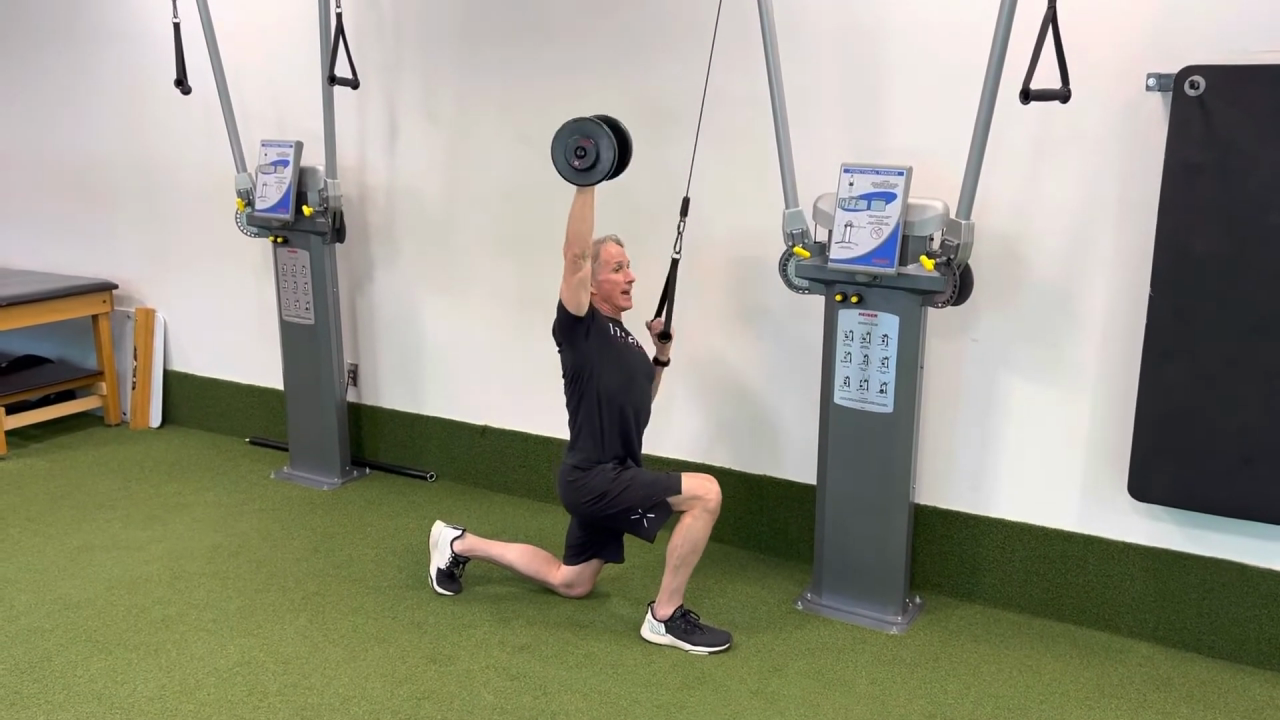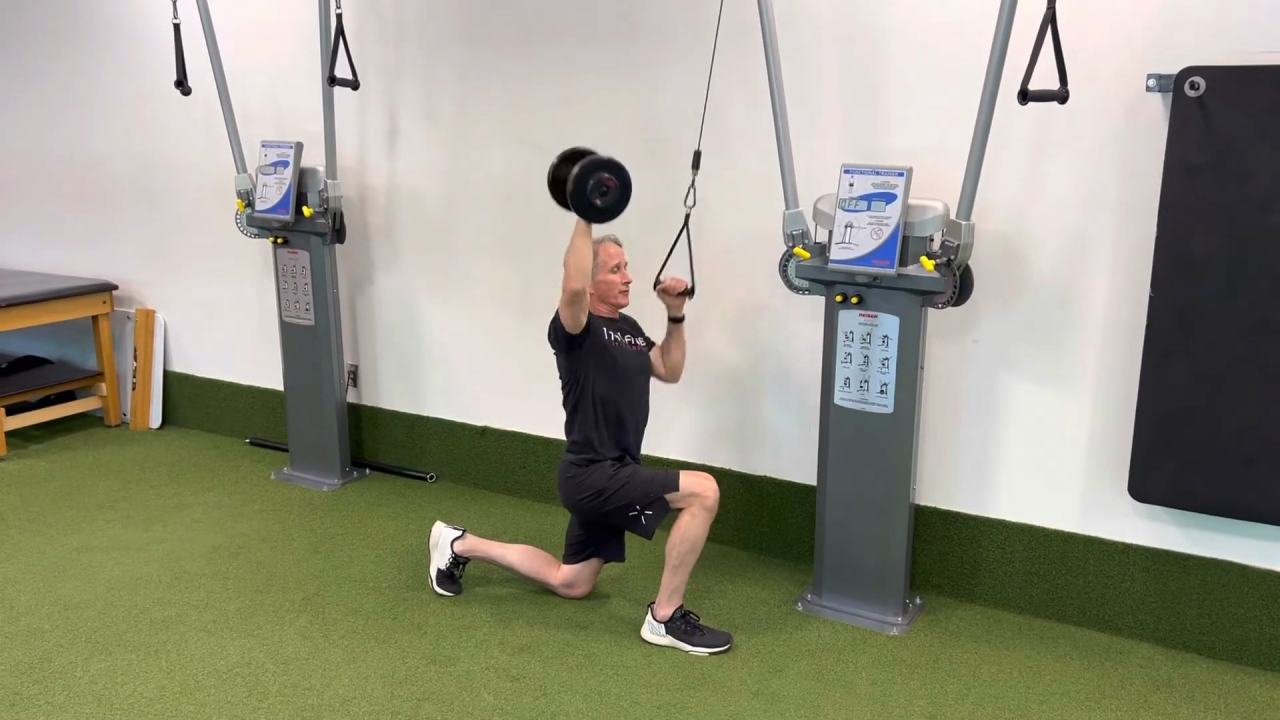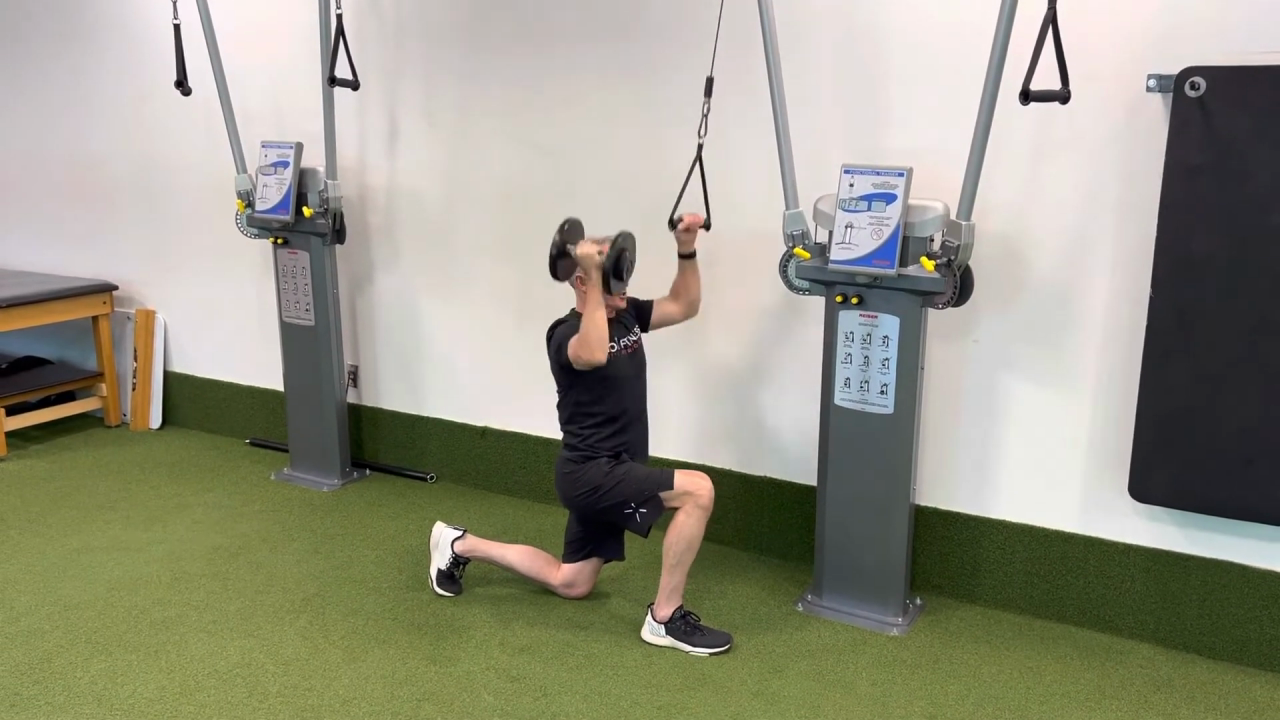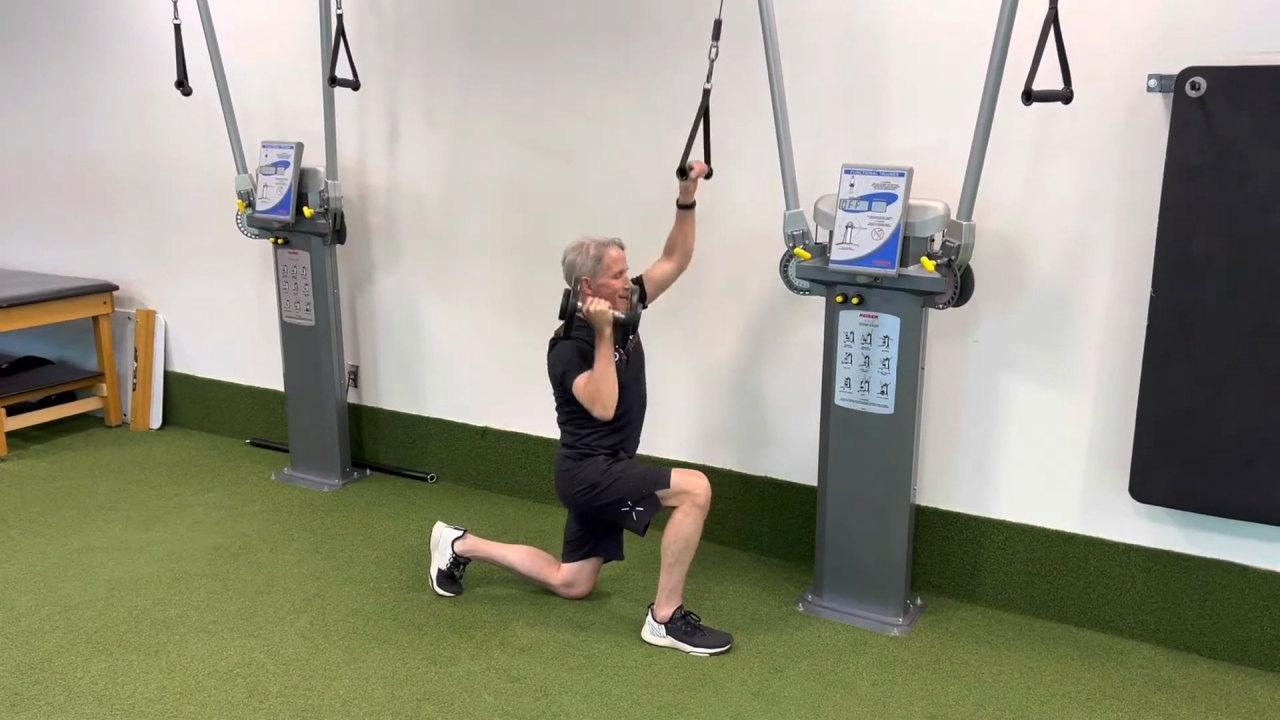
dt=0.3s
person 1, frame 1
left shoulder: (622, 336)
right shoulder: (579, 326)
right elbow: (576, 255)
left wrist: (661, 355)
right wrist: (585, 182)
left hip: (609, 476)
right hip: (595, 478)
left knee: (569, 582)
right knee: (705, 494)
left ankle: (459, 545)
right ankle: (666, 616)
person 1, frame 2
left shoulder: (627, 328)
right shoulder: (571, 325)
left elbow: (671, 370)
right elbow: (574, 286)
left wrist: (674, 313)
right wrist: (582, 216)
left hip: (610, 473)
right hip: (593, 474)
left knee: (570, 581)
right knee: (702, 490)
left ankle: (460, 545)
right ankle: (666, 617)
person 1, frame 3
left shoulder: (626, 315)
right shoulder: (565, 333)
left elbow: (686, 306)
right elbow: (594, 355)
left wrist: (687, 251)
right wrist: (594, 278)
left hip: (610, 472)
right hip: (590, 473)
left knee: (570, 583)
right knee: (697, 490)
left ankle: (460, 546)
right ankle: (665, 618)
person 1, frame 4
left shoulder: (623, 305)
right shoulder: (568, 345)
left elbow: (675, 259)
right elbow: (603, 407)
left wrist: (686, 197)
right wrist: (603, 337)
left hip: (604, 470)
right hip: (588, 471)
left knee: (570, 583)
right knee: (695, 489)
left ankle: (459, 545)
right ankle: (666, 618)
